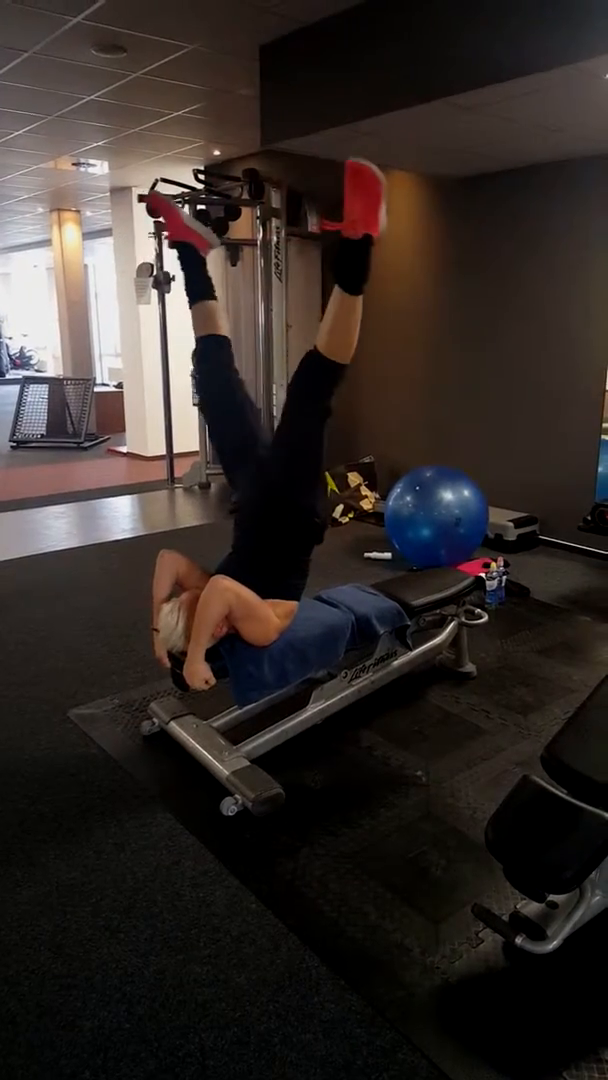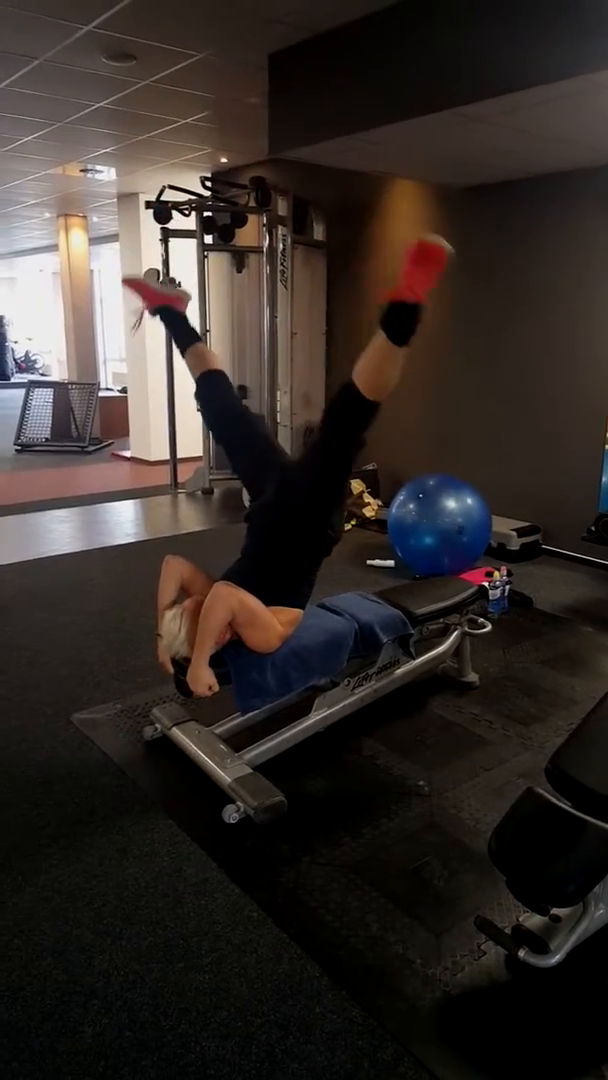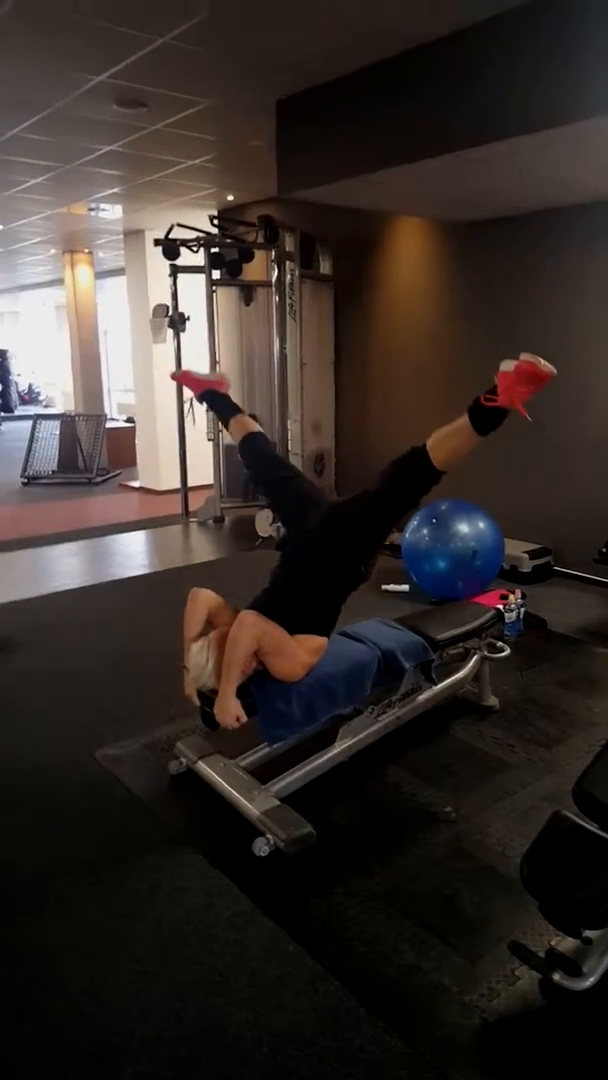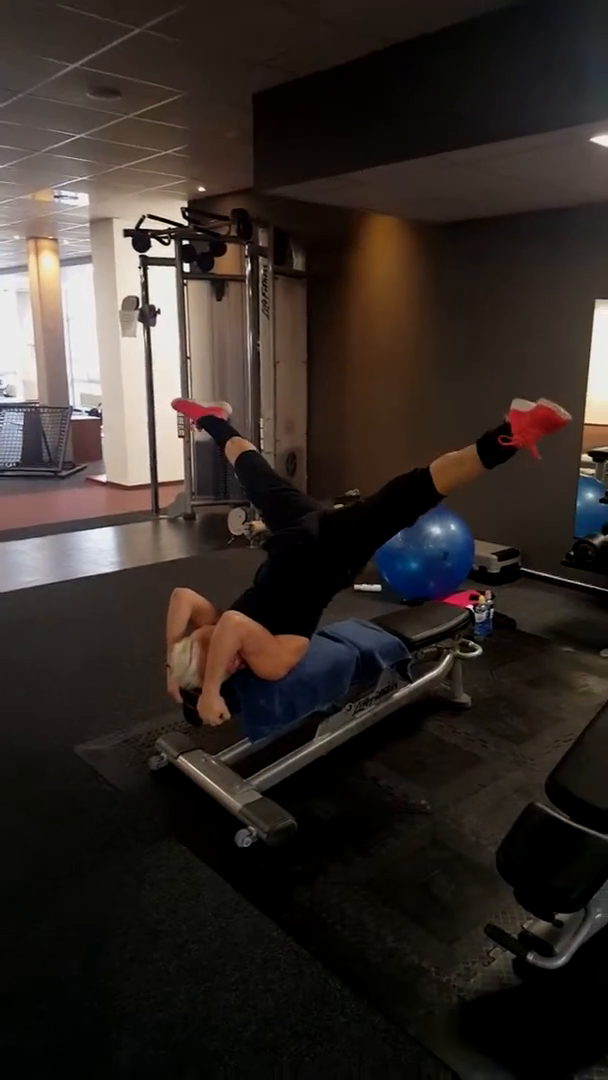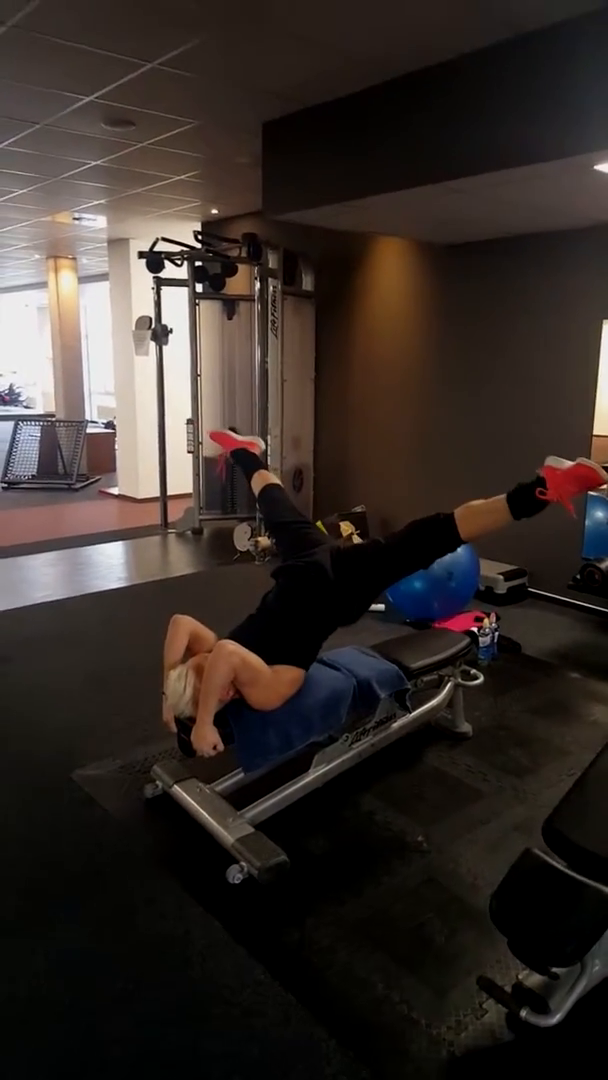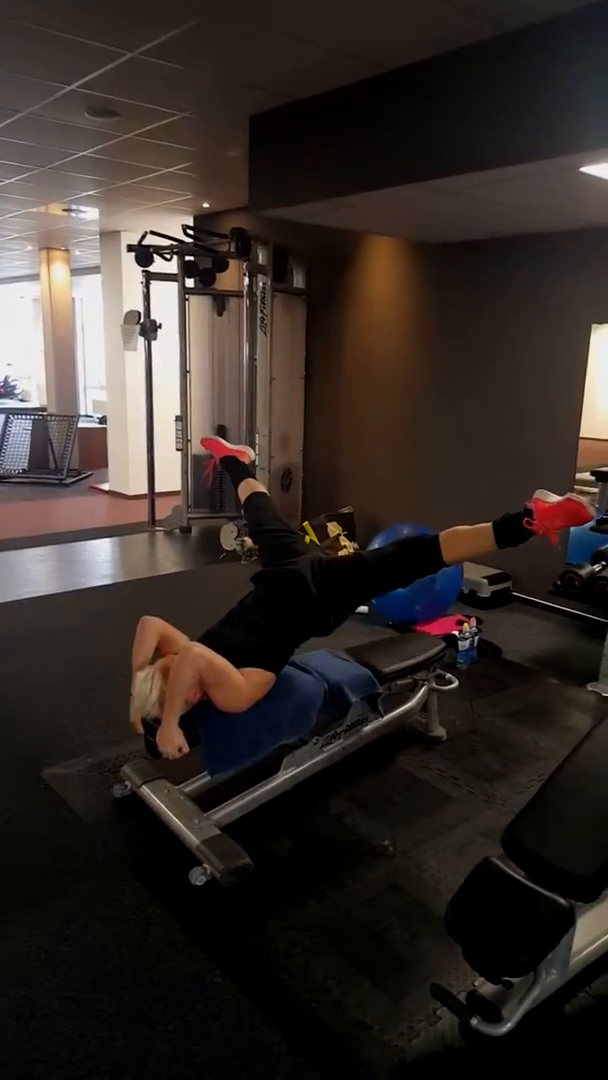
dt=0.7s
person 1, frame 1
left shoulder: (260, 628)
right elbow: (169, 558)
right wrist: (160, 632)
left hip: (287, 511)
right hip: (259, 502)
right knee: (215, 384)
person 1, frame 2
left shoulder: (265, 636)
right elbow: (173, 563)
right wrist: (167, 635)
left hip: (303, 526)
right hip: (278, 513)
right knee: (223, 408)
left ankle: (406, 301)
person 1, frame 3
left shoulder: (288, 665)
right shoulder: (236, 642)
left wrist: (227, 698)
left hip: (337, 550)
right hip: (309, 536)
left knee: (409, 480)
right knee: (264, 464)
left ankle: (499, 399)
right ankle: (213, 395)
person 1, frame 4
left shoulder: (271, 662)
right shoulder: (221, 641)
left wrist: (209, 694)
left hip: (327, 552)
right hip: (296, 536)
left knee: (408, 499)
right knee: (258, 478)
left ankle: (512, 434)
right ankle: (211, 420)
person 1, frame 5
left shoulder: (266, 693)
right shoulder: (216, 670)
right elbow: (180, 622)
left wrist: (203, 725)
right wrist: (170, 694)
left hip: (334, 587)
right hip: (304, 572)
left knee: (430, 539)
right knee: (278, 513)
left ankle: (546, 489)
right ankle: (245, 452)
person 1, frame 6
left shoulder: (233, 693)
right shoulder: (191, 673)
right elbow: (149, 623)
left wrist: (168, 727)
right wrist: (138, 698)
left hip: (314, 596)
right hip: (282, 577)
left knee: (414, 557)
right knee: (261, 516)
left ankle: (533, 520)
right ankle: (235, 461)
